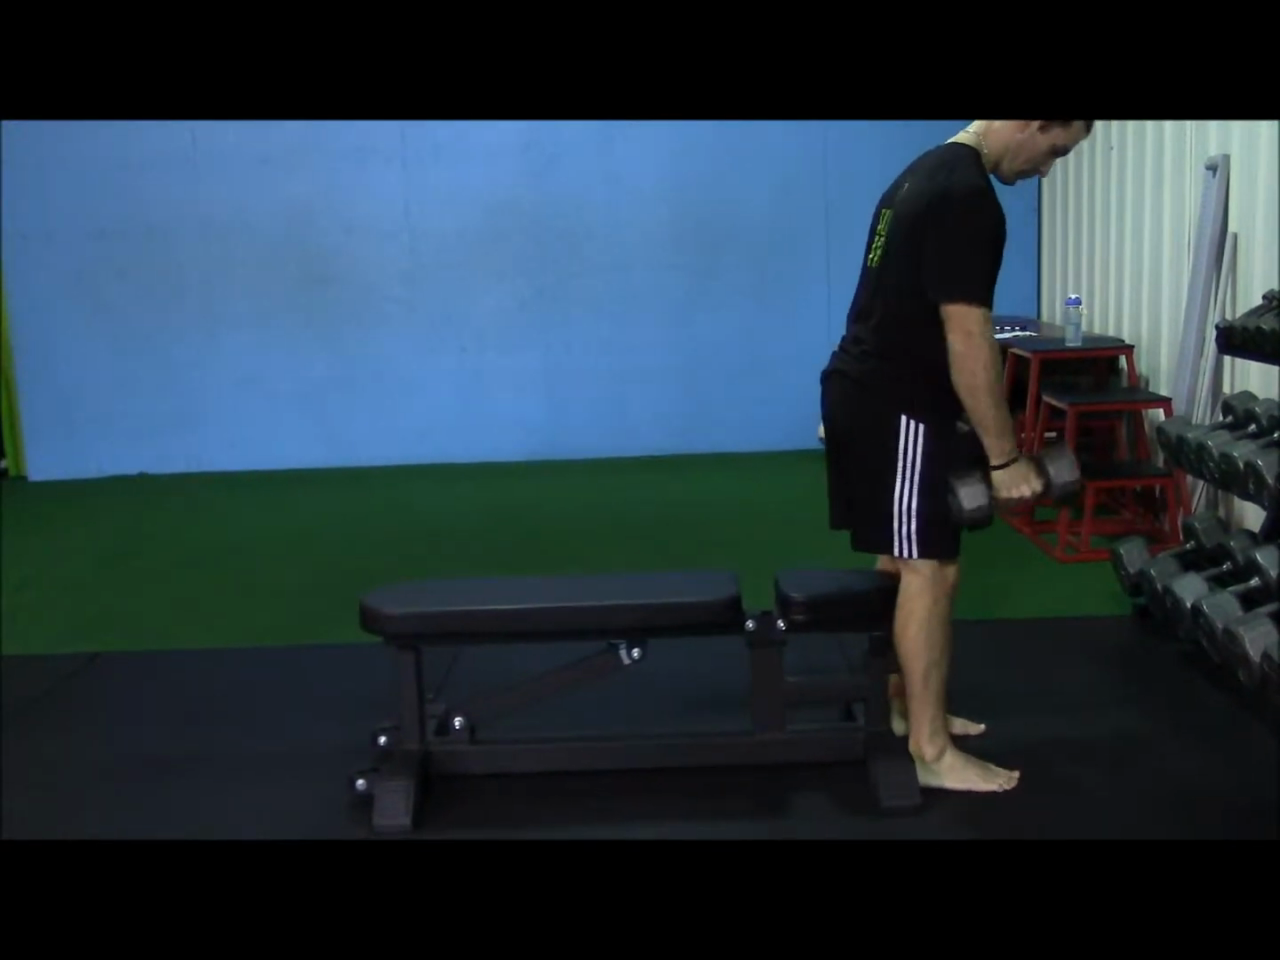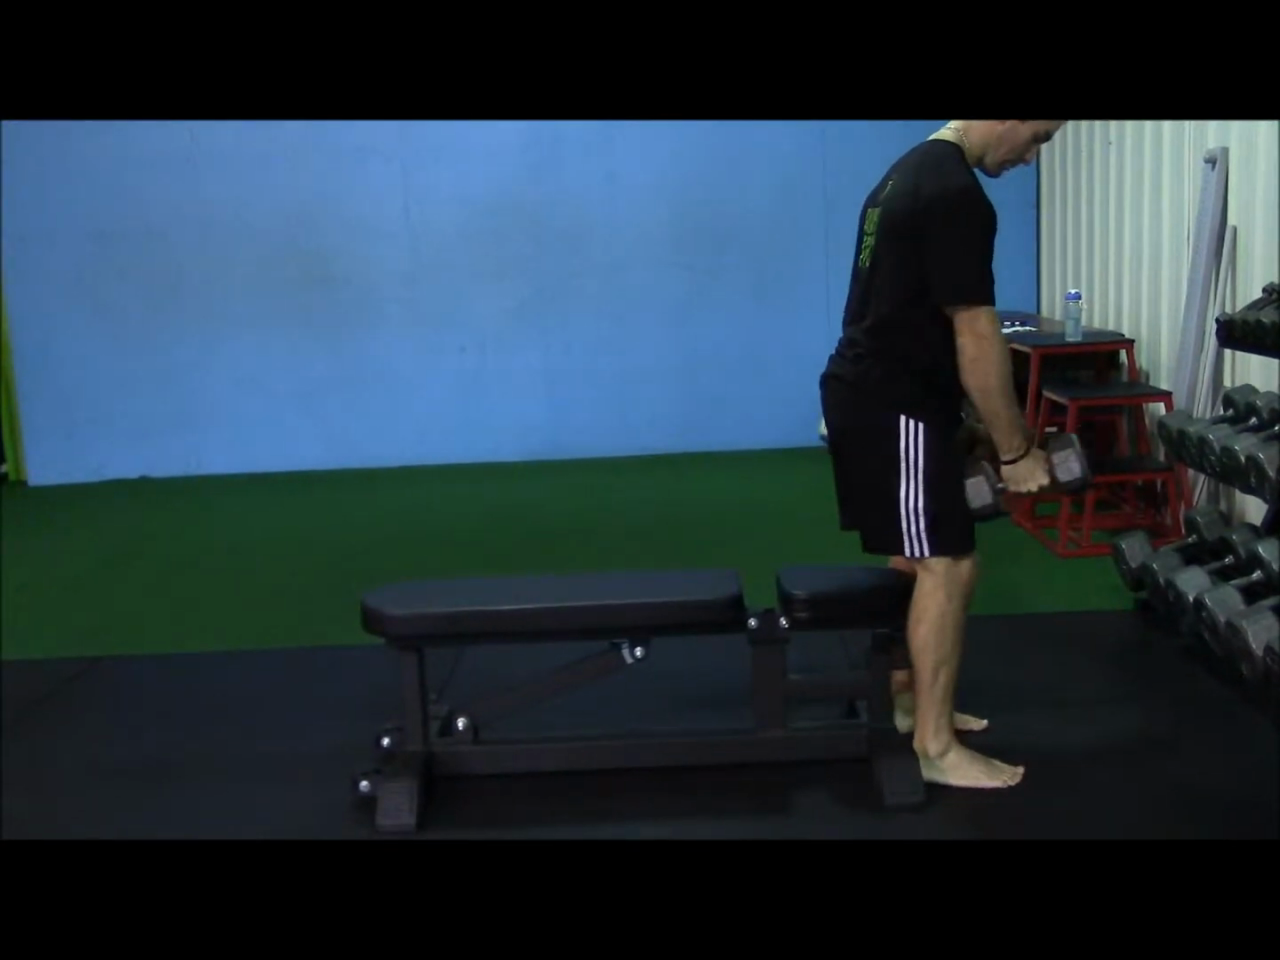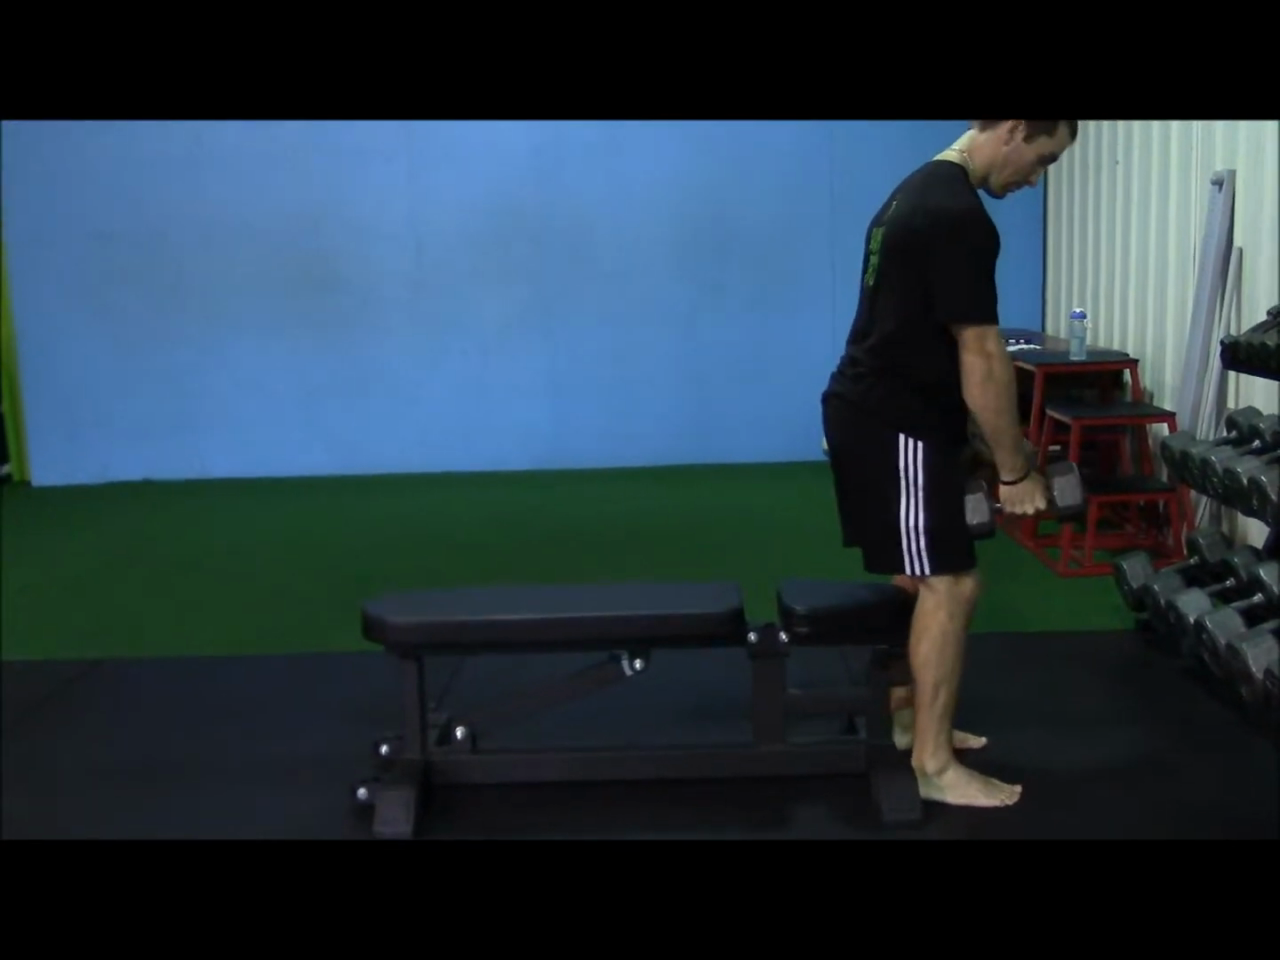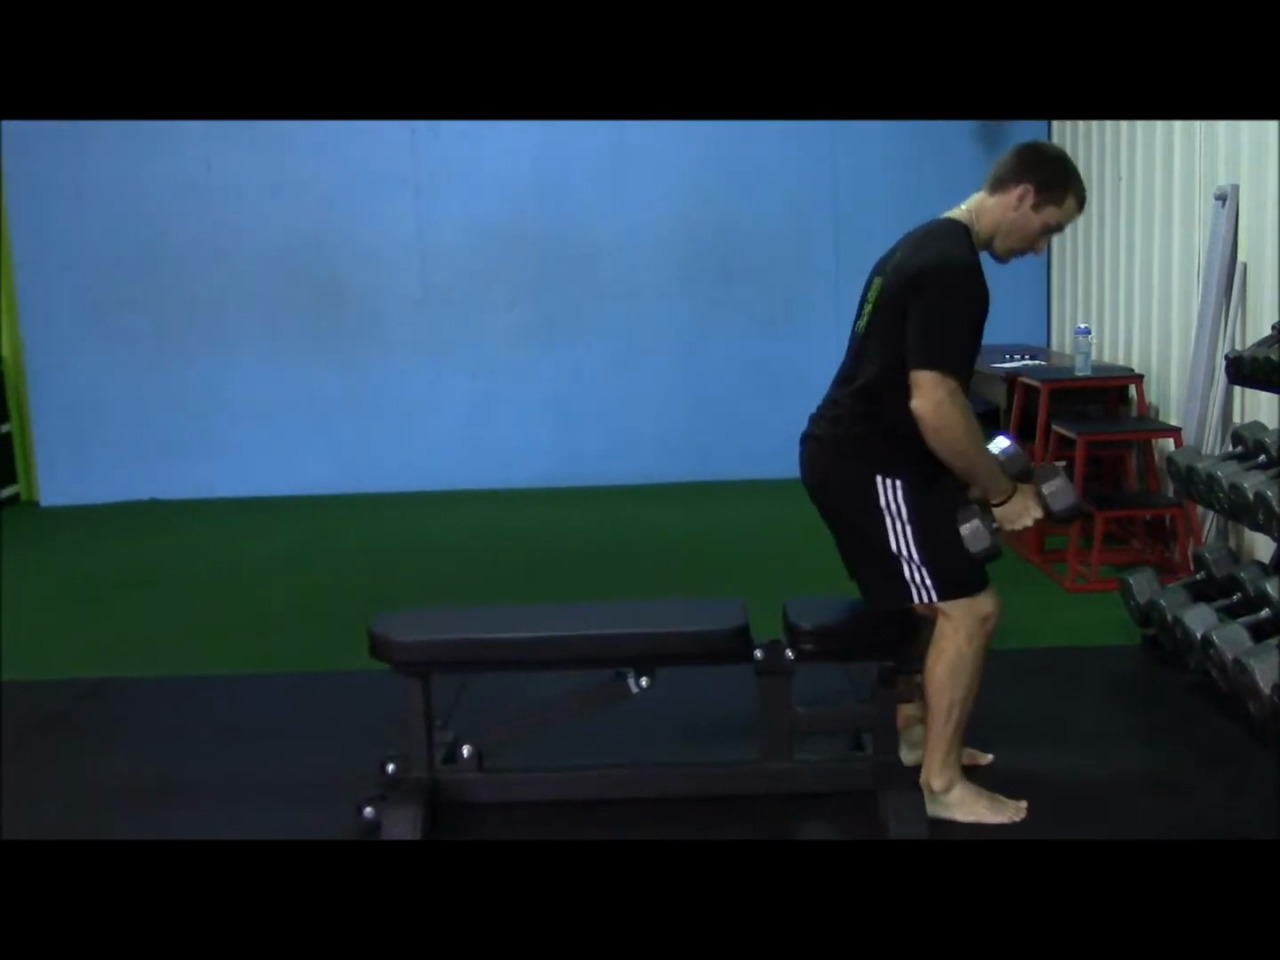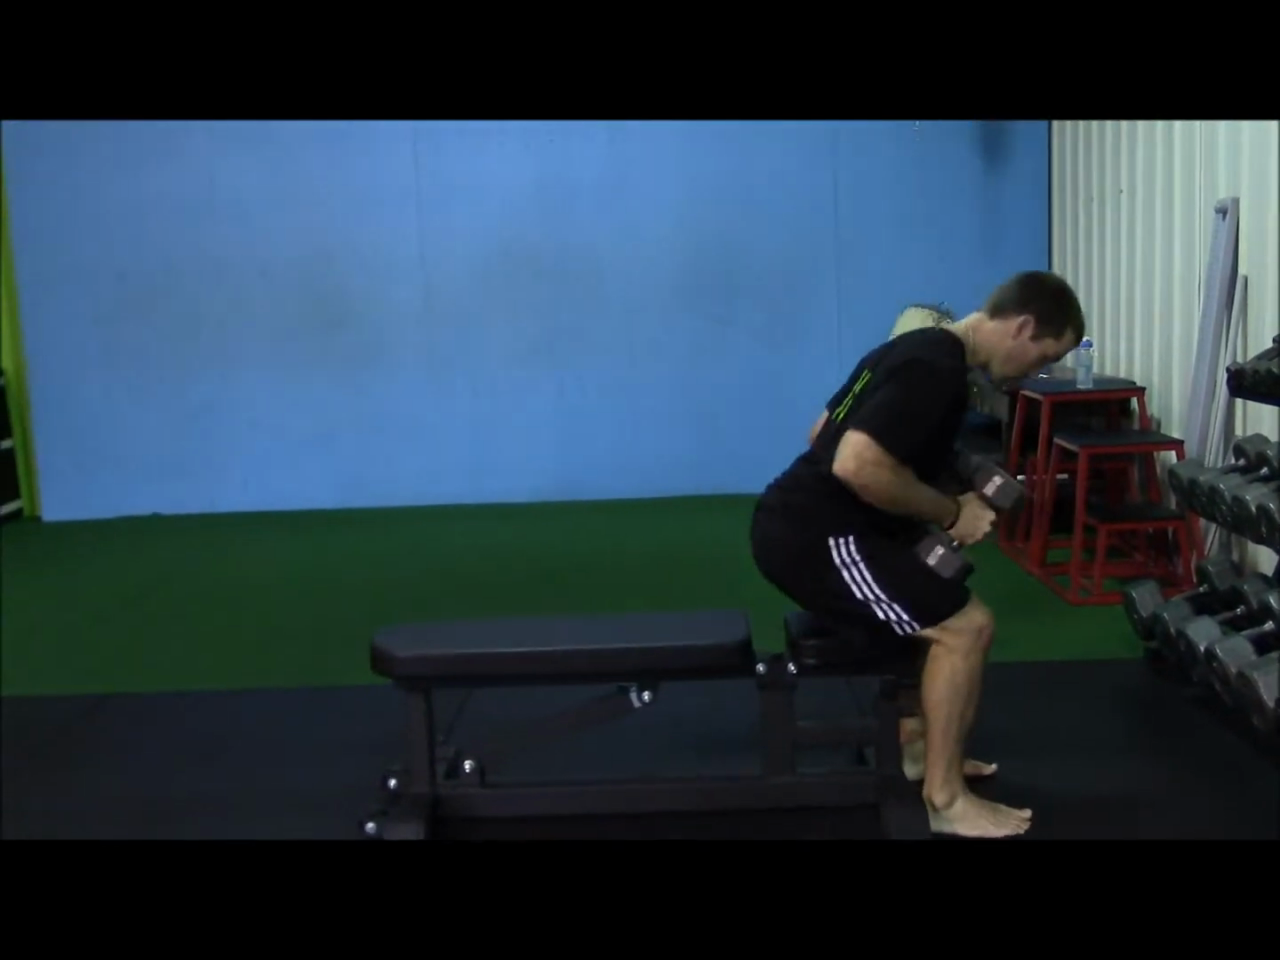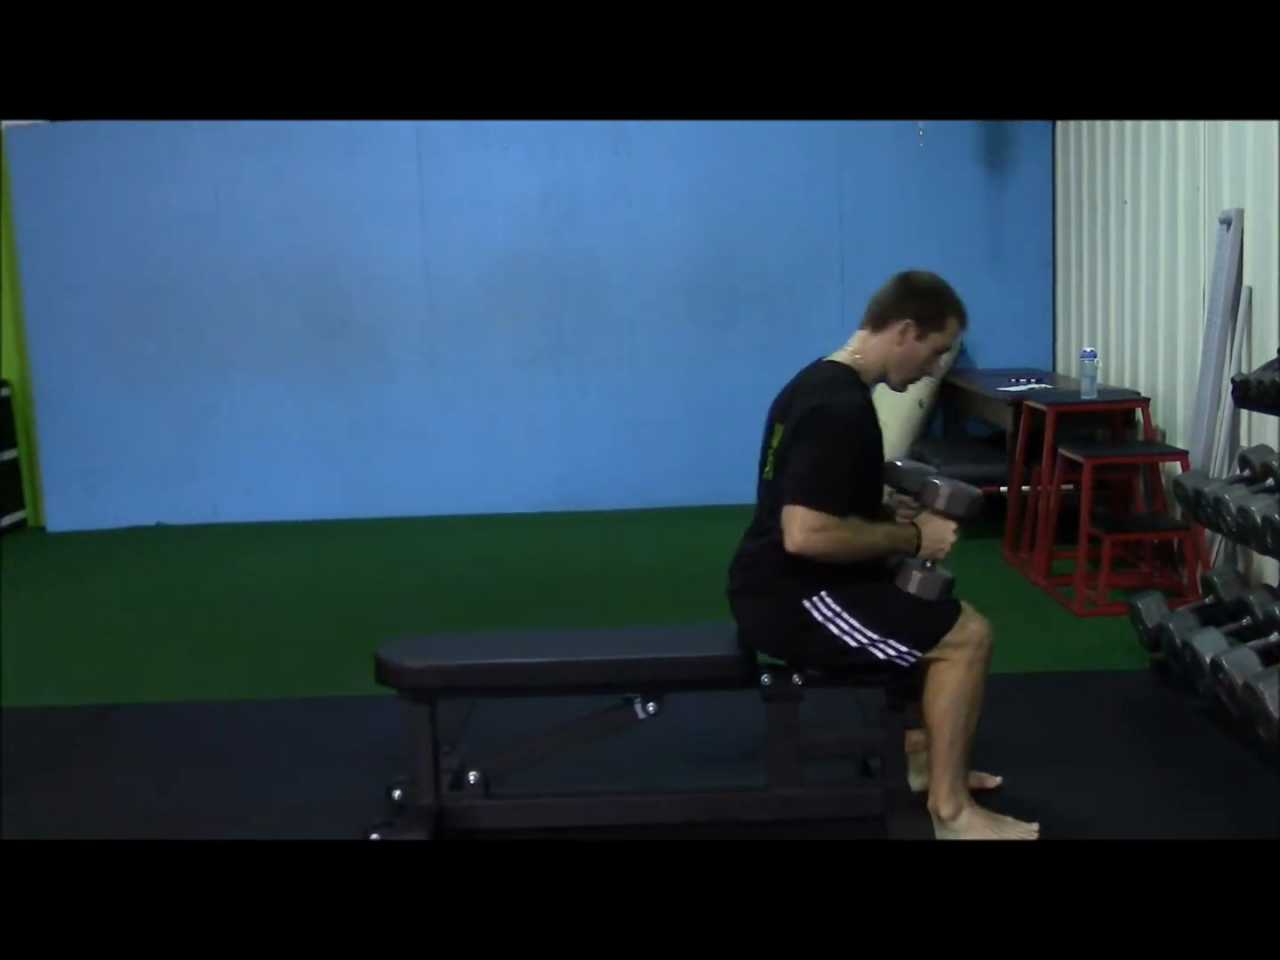
dt=0.4s
person 1, frame 1
left shoulder: (934, 172)
right shoulder: (967, 196)
right elbow: (968, 338)
right wrist: (1006, 459)
left hip: (864, 389)
right hip: (897, 406)
left knee: (903, 560)
right knee: (929, 570)
left ankle: (900, 702)
right ankle: (931, 750)
person 1, frame 2
left shoulder: (917, 170)
right shoulder: (956, 194)
right elbow: (977, 339)
right wrist: (1017, 451)
left hip: (865, 390)
right hip: (895, 406)
left knee: (912, 560)
right knee: (947, 567)
left ankle: (905, 696)
right ankle: (936, 747)
person 1, frame 3
left shoulder: (923, 190)
right shoulder: (958, 215)
right elbow: (981, 358)
right wrist: (1015, 471)
left hip: (869, 409)
right hip: (896, 424)
left knee: (915, 577)
right knee: (949, 586)
left ankle: (905, 715)
right ankle: (934, 765)
person 1, frame 4
left shoulder: (928, 244)
right shoulder: (954, 270)
right elbow: (934, 404)
left wrist: (975, 476)
right wrist: (1003, 492)
left hip: (848, 449)
right hip: (870, 463)
left knee: (931, 597)
right knee: (968, 607)
left ankle: (910, 728)
right ankle: (941, 782)
person 1, frame 5
left shoulder: (924, 348)
right shoulder: (937, 373)
left elbow: (825, 432)
right elbow: (857, 464)
left wrist: (939, 504)
right wrist: (951, 514)
left hip: (799, 520)
right hip: (813, 535)
left knee: (940, 606)
right knee: (966, 626)
left ankle: (912, 743)
right ankle: (944, 798)
person 1, frame 6
left shoulder: (816, 384)
right shoulder: (841, 411)
right elbow: (807, 534)
left wrist: (886, 512)
right wrist: (912, 536)
left hip: (774, 582)
right hip: (789, 598)
left knee: (942, 615)
right knee: (967, 636)
left ankle: (915, 753)
right ankle: (951, 809)
